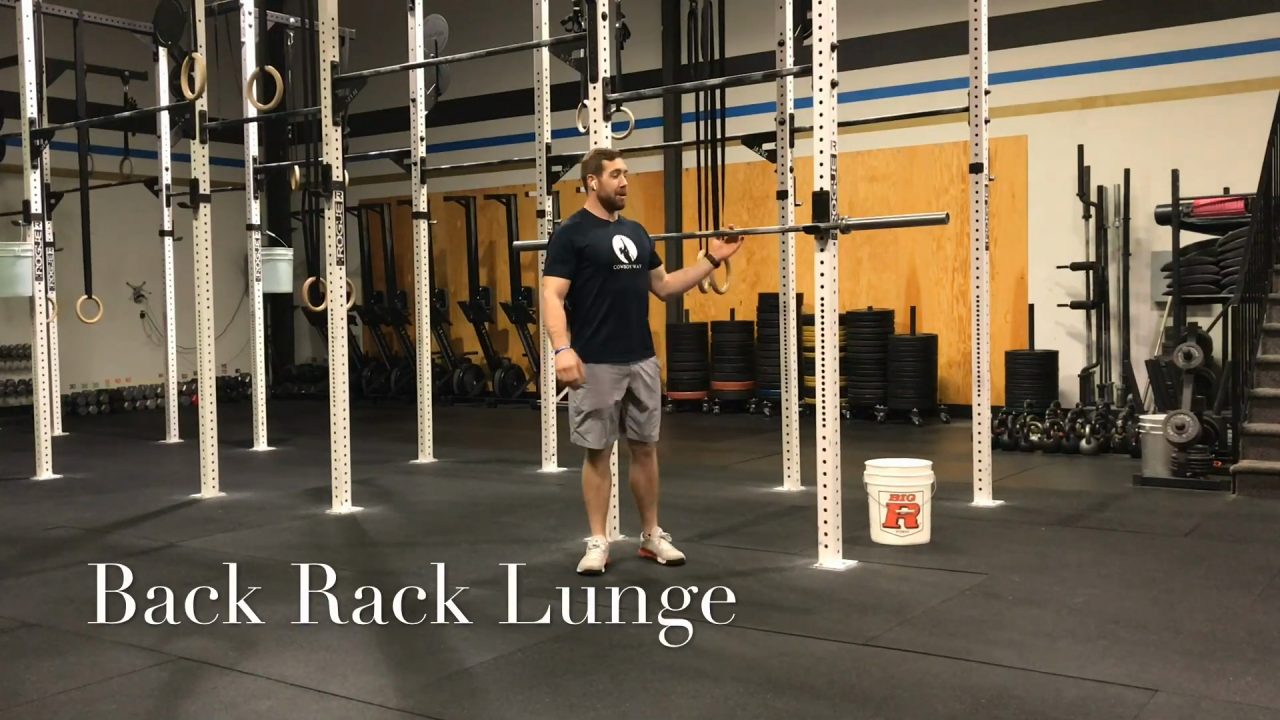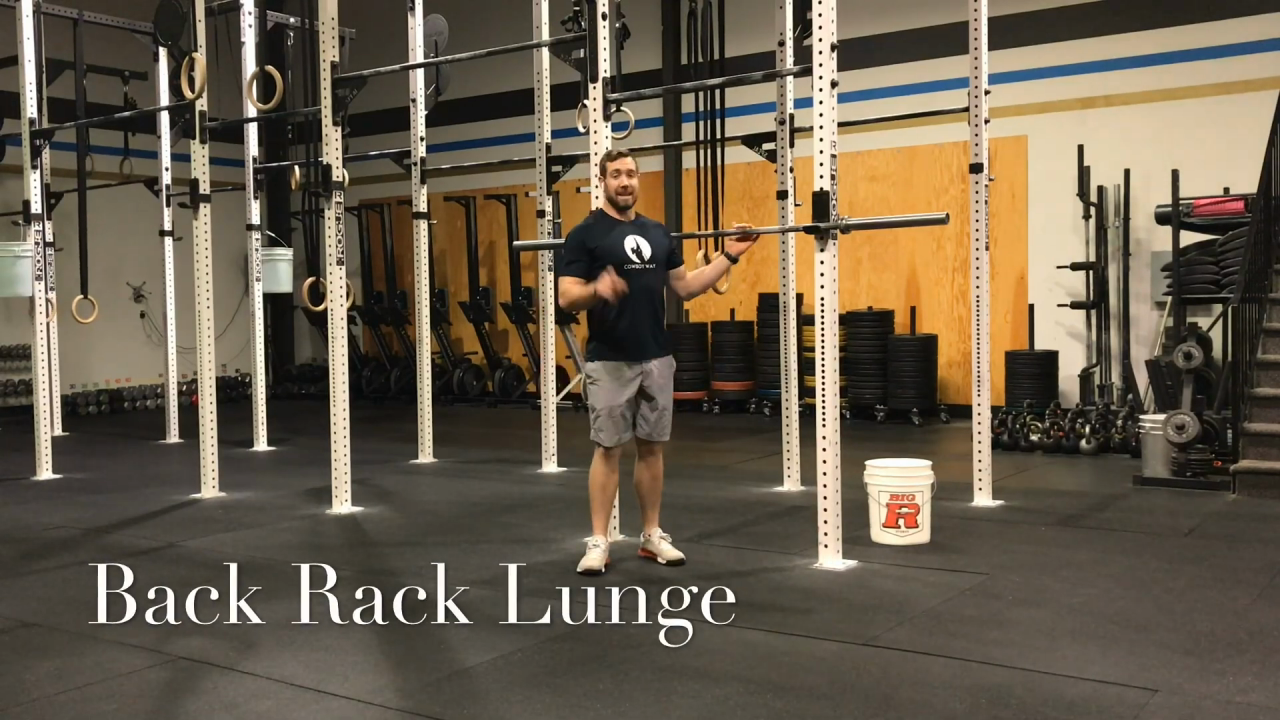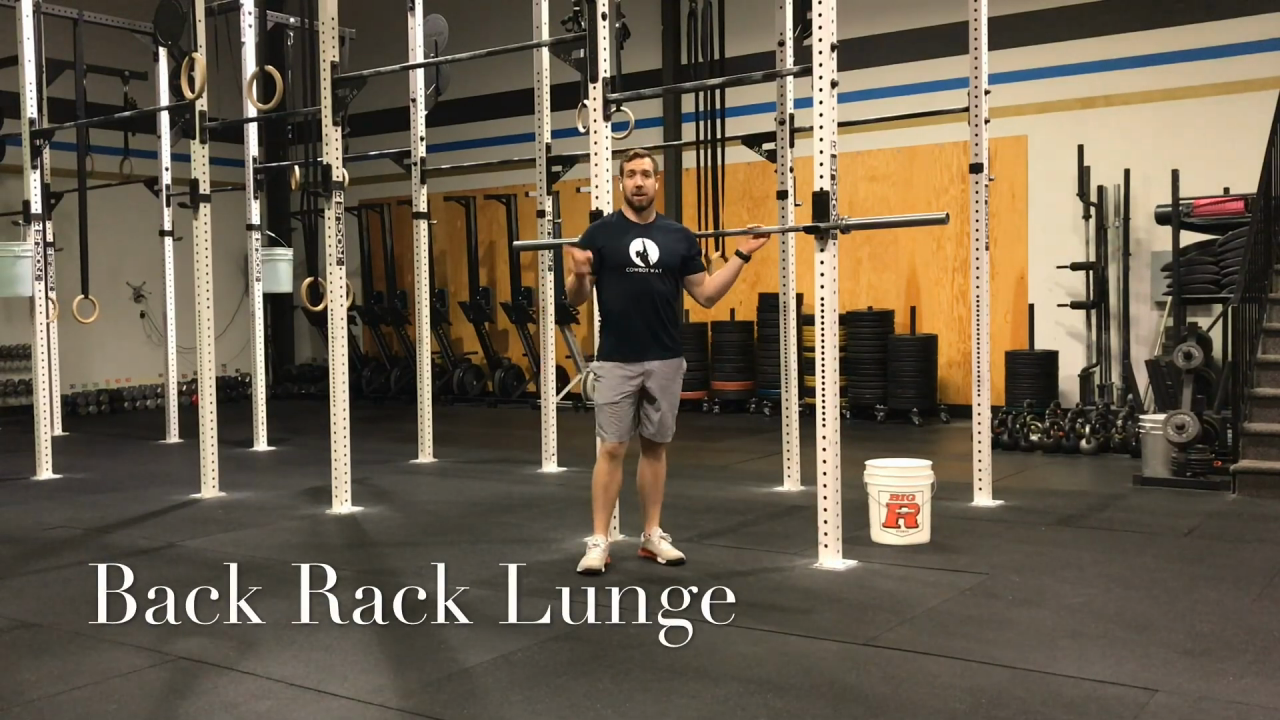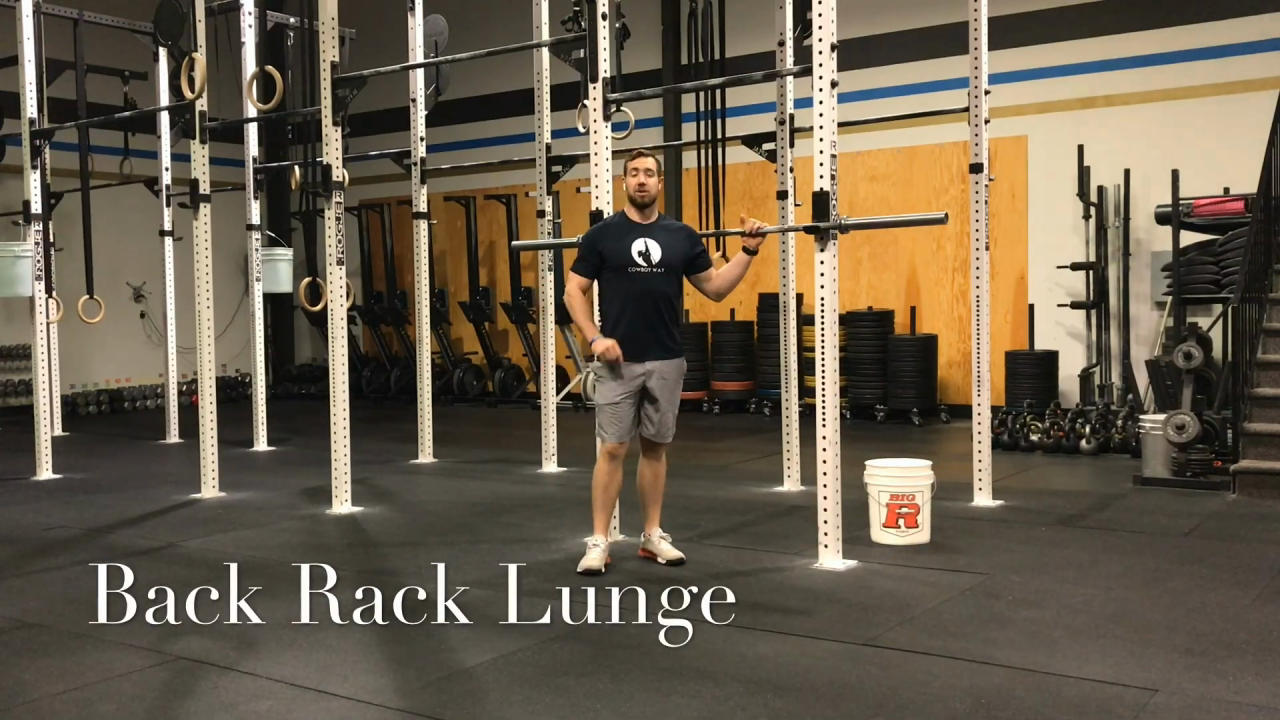
dt=0.4s
person 1, frame 1
left shoulder: (635, 231)
right shoulder: (571, 234)
left elbow: (664, 286)
right elbow: (552, 297)
left wrist: (713, 259)
right wrist: (563, 349)
left hip: (642, 360)
right hip: (596, 364)
left knee: (645, 448)
right knee: (597, 451)
left ankle: (652, 534)
right ankle: (597, 542)
person 1, frame 2
left shoulder: (657, 232)
right shoulder: (588, 234)
left elbow: (686, 287)
right elbow: (565, 298)
left wrist: (729, 255)
right wrist: (595, 290)
left hip: (657, 358)
right hip: (610, 361)
left knee: (651, 446)
right knee: (608, 449)
left ankle: (652, 535)
right ankle: (598, 541)
person 1, frame 3
left shoulder: (679, 236)
right shoulder: (600, 233)
left elbow: (706, 294)
right elbow: (575, 294)
left wrist: (742, 254)
right wrist: (578, 275)
left hip: (665, 360)
right hip: (616, 360)
left knee: (655, 447)
right knee: (611, 448)
left ankle: (652, 535)
right ankle: (598, 541)
person 1, frame 4
left shoulder: (682, 235)
right shoulder: (602, 234)
left elbow: (716, 288)
right elbow: (575, 291)
left wrist: (748, 250)
right wrist: (595, 337)
left hip: (667, 360)
right hip: (619, 361)
left knee: (655, 446)
right knee: (612, 448)
left ankle: (653, 535)
right ankle: (599, 541)
